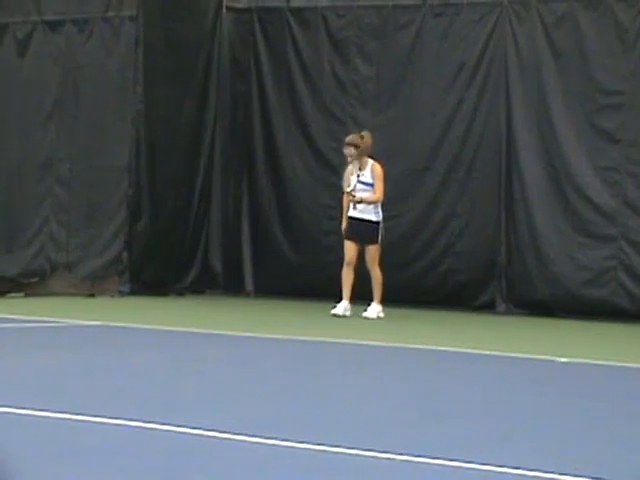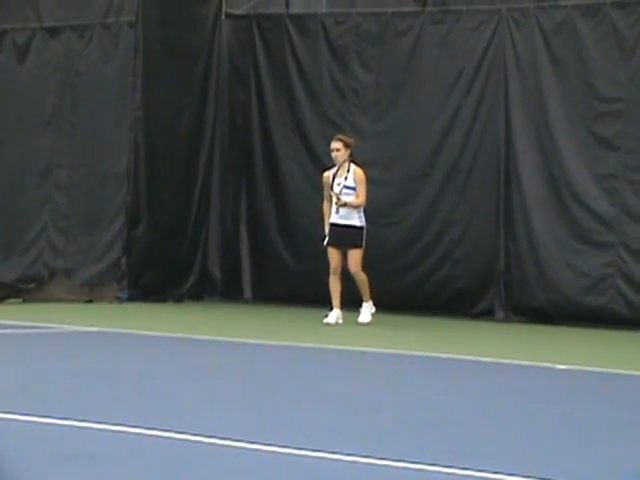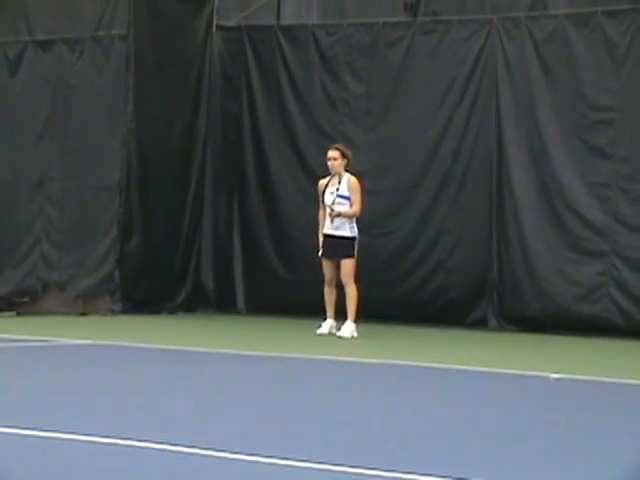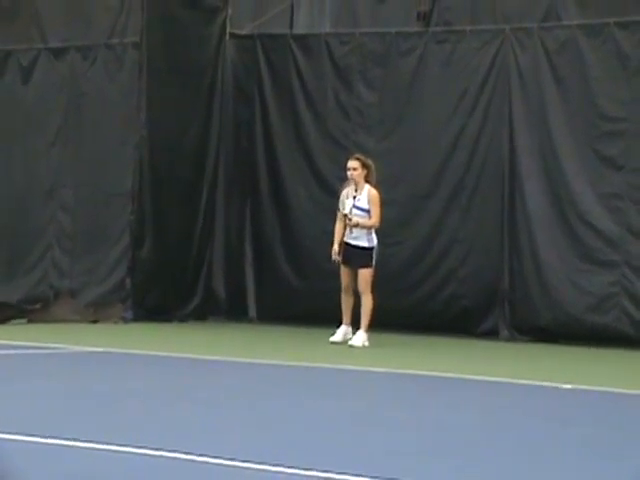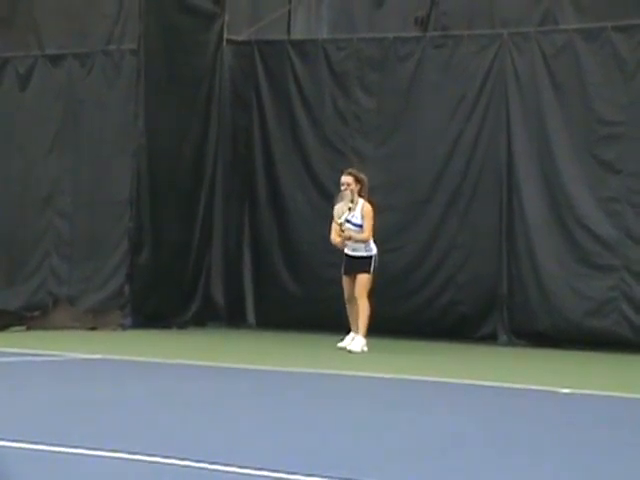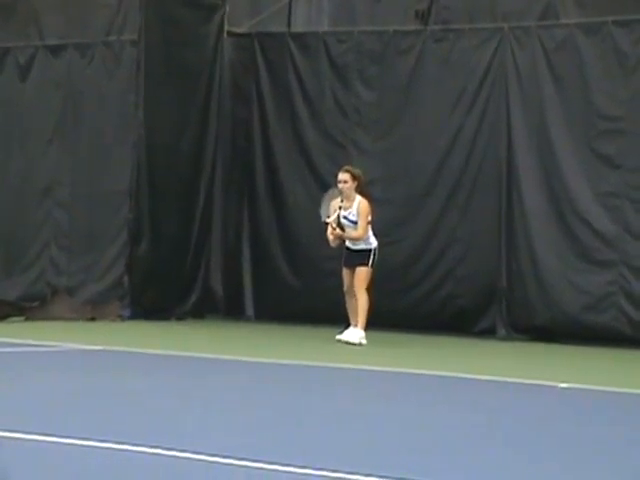
dt=0.4s
person 1, frame 1
left shoulder: (375, 168)
right shoulder: (349, 170)
left elbow: (379, 196)
left wrist: (361, 198)
right wrist: (344, 219)
left hip: (371, 221)
right hip: (353, 221)
left knee: (372, 265)
right knee: (348, 262)
left ankle: (376, 305)
right ankle: (345, 303)
person 1, frame 2
left shoulder: (357, 172)
right shoulder: (328, 176)
left elbow: (362, 201)
left wrist: (346, 202)
right wrist: (326, 225)
left hip: (354, 226)
right hip: (335, 226)
left knee: (355, 270)
right knee: (334, 270)
left ankle: (367, 303)
right ankle: (336, 311)
person 1, frame 3
left shoulder: (351, 181)
right shoulder: (323, 184)
left elbow: (357, 210)
left wrist: (340, 212)
right wrist: (320, 235)
left hip: (347, 237)
right hip: (329, 236)
left knee: (347, 280)
right knee: (329, 281)
left ankle: (350, 324)
right ankle: (330, 321)
person 1, frame 4
left shoulder: (372, 193)
right shoulder: (344, 193)
left elbow: (375, 222)
right elbow: (340, 221)
left wrist: (358, 223)
right wrist: (336, 242)
left hip: (366, 247)
right hip: (348, 245)
left knee: (364, 290)
right knee: (346, 288)
left ankle: (362, 333)
right ankle: (345, 327)
person 1, frame 5
left shoulder: (365, 208)
left elbow: (367, 236)
right elbow: (333, 234)
left wrist: (350, 236)
right wrist: (338, 240)
left hip: (366, 257)
right hip: (349, 256)
left knee: (360, 295)
right knee: (349, 297)
left ankle: (361, 340)
right ankle: (354, 333)
person 1, frame 6
left shoulder: (362, 204)
right shoulder: (336, 204)
left elbow: (360, 234)
right elbow: (331, 229)
left wrist: (342, 234)
right wrist: (332, 238)
left hip: (366, 249)
right hip: (350, 249)
left knee: (359, 287)
right knee: (348, 290)
left ankle: (360, 332)
right ankle: (353, 327)
